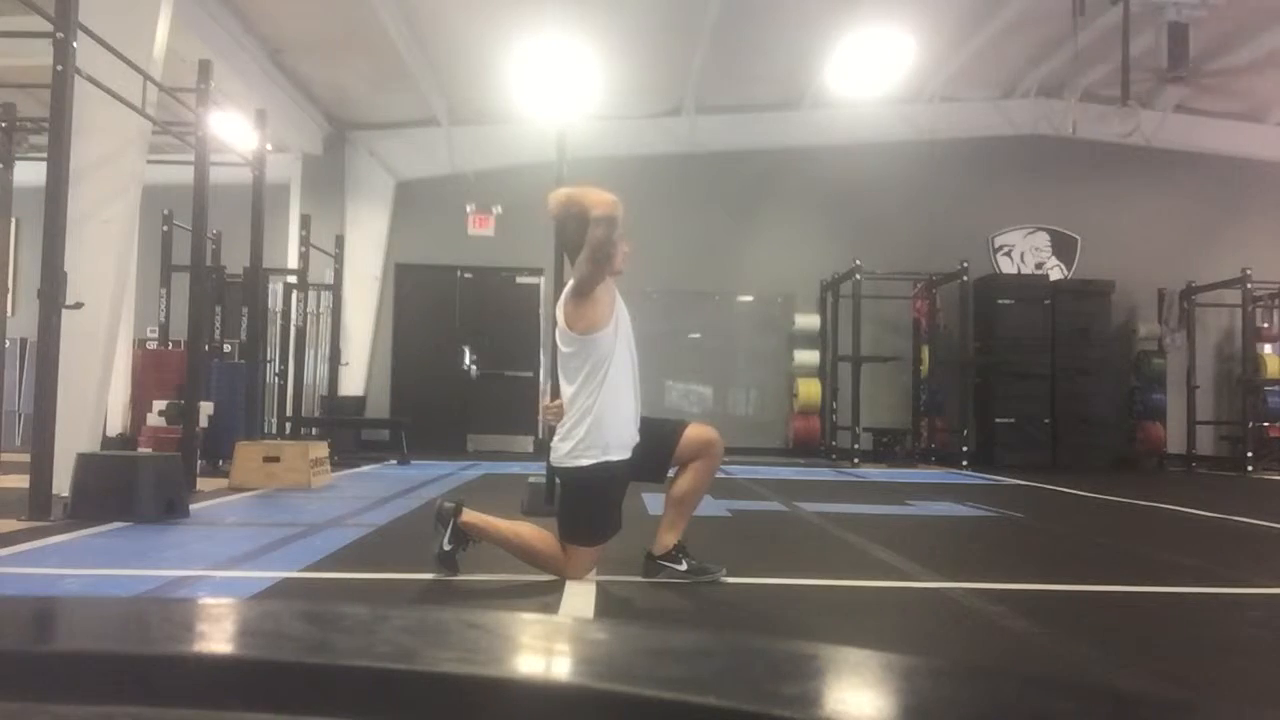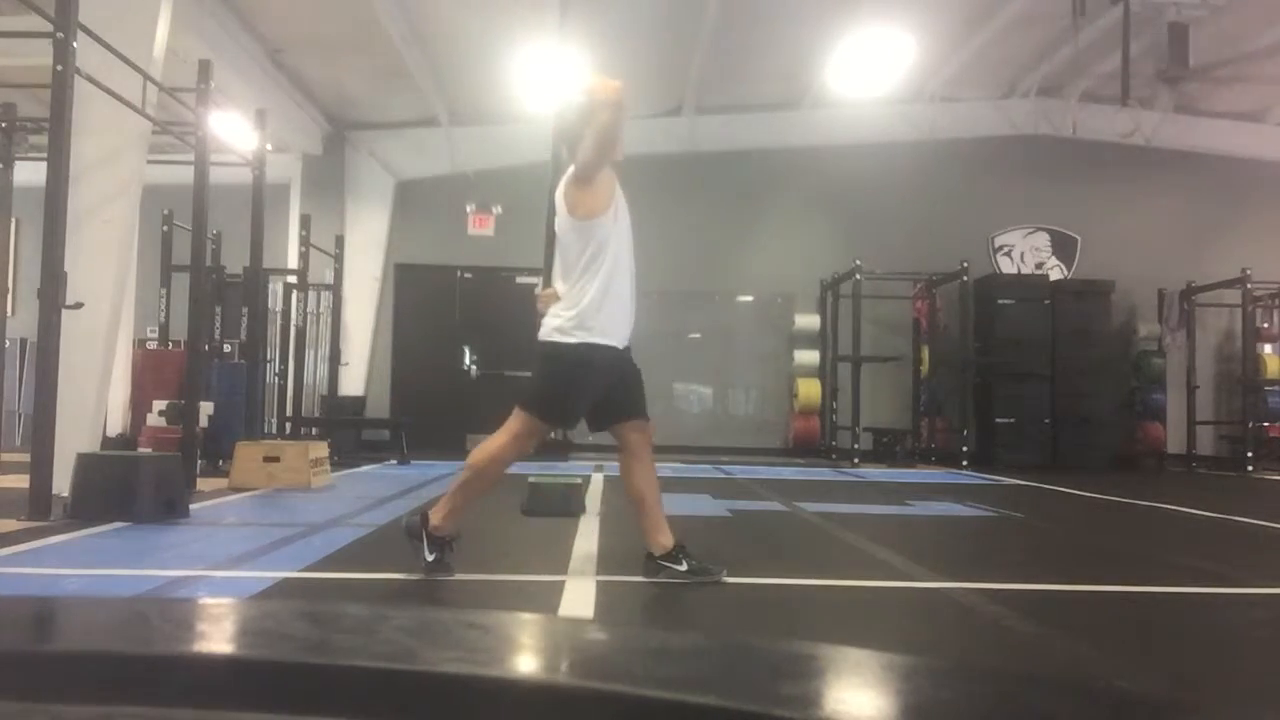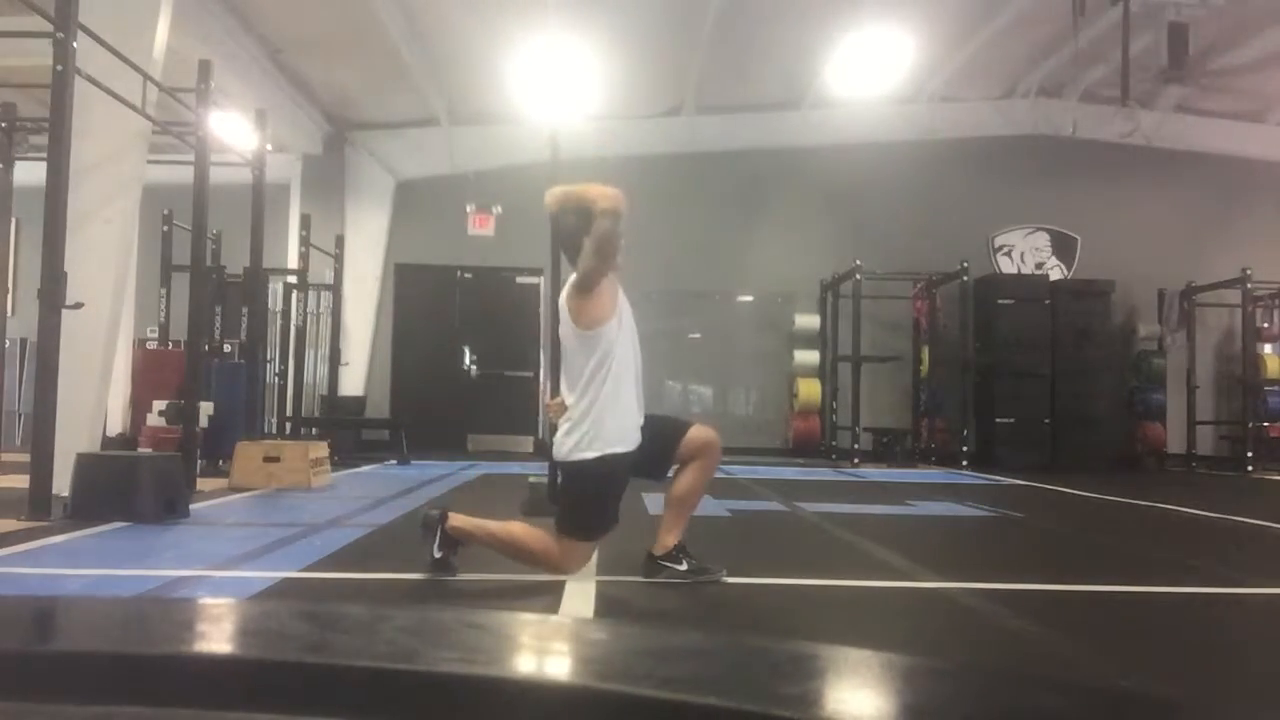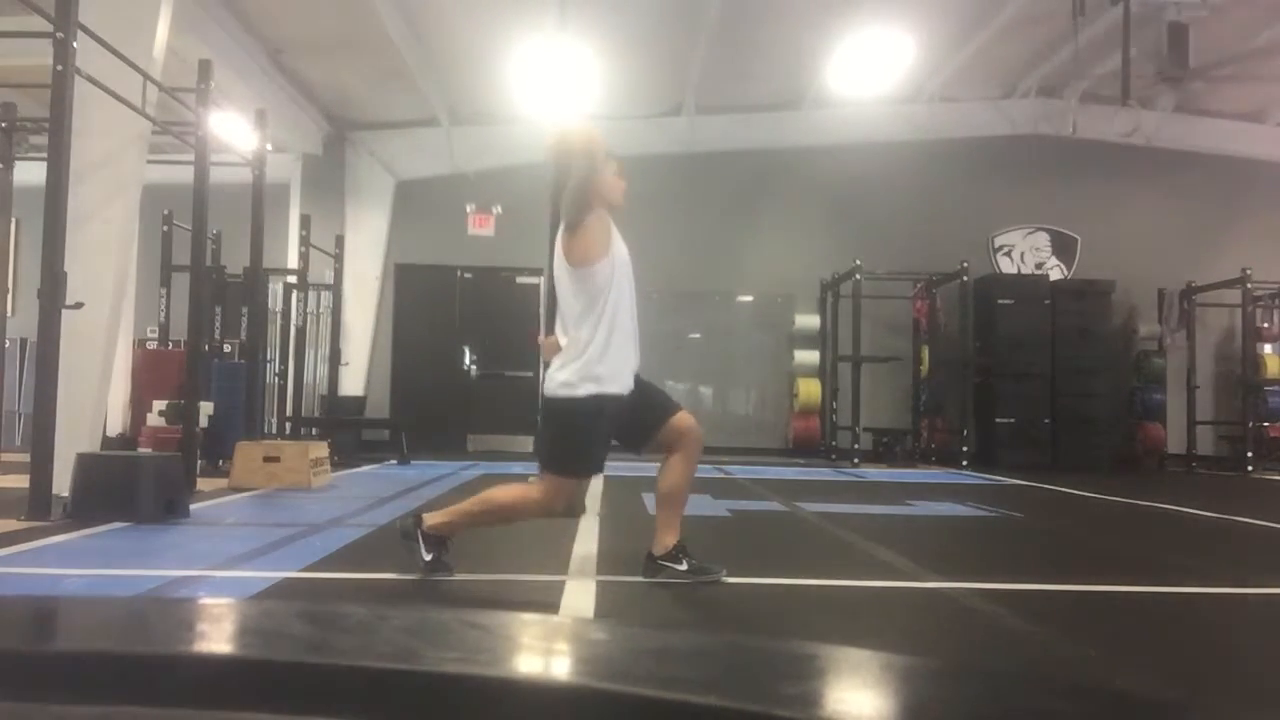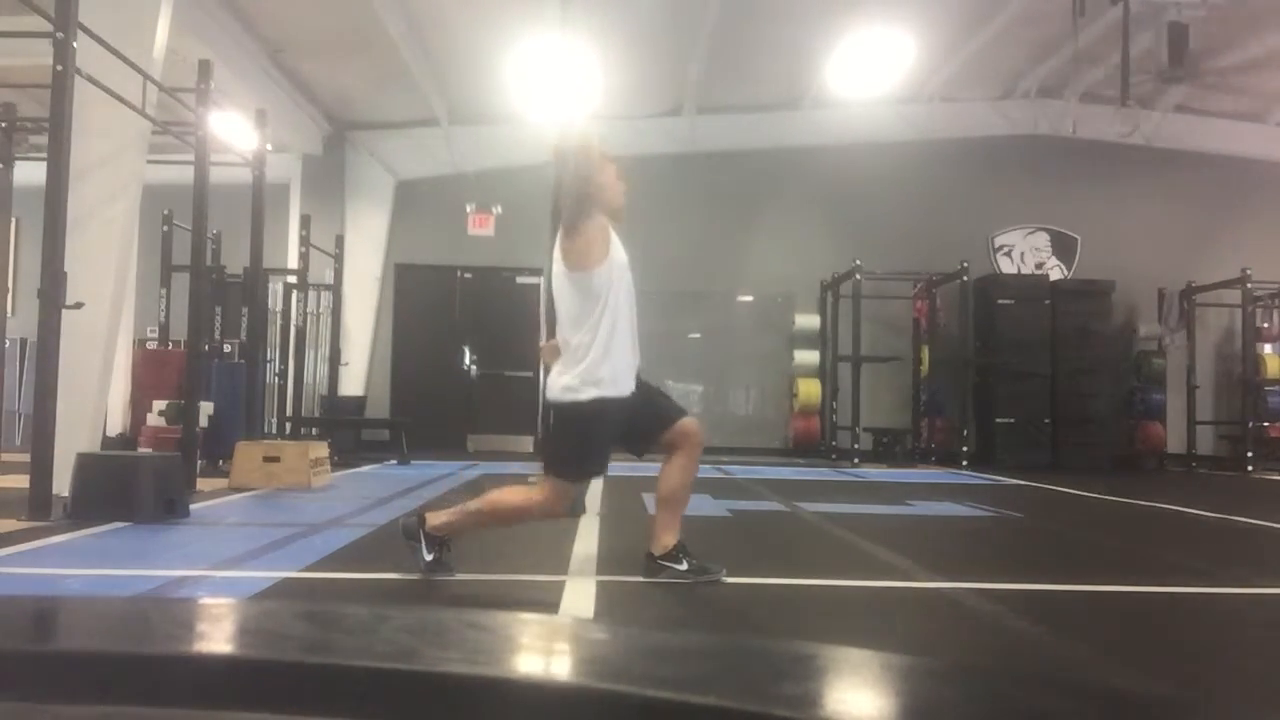
dt=1s
person 1, frame 1
left shoulder: (597, 294)
right shoulder: (587, 292)
right elbow: (607, 210)
right wrist: (567, 200)
left hip: (615, 438)
right hip: (593, 453)
left knee: (708, 444)
right knee: (573, 565)
left ankle: (664, 553)
right ankle: (462, 519)
person 1, frame 2
left shoulder: (594, 184)
right shoulder: (586, 177)
right elbow: (610, 95)
right wrist: (595, 96)
left hip: (604, 342)
right hip: (577, 342)
left knee: (636, 439)
right knee: (519, 436)
left ankle: (665, 554)
right ankle: (436, 524)
person 1, frame 3
left shoulder: (595, 289)
right shoulder: (589, 285)
right elbow: (610, 203)
right wrist: (563, 198)
left hip: (617, 433)
right hip: (596, 446)
left knee: (706, 444)
right knee: (567, 557)
left ankle: (665, 554)
right ankle: (451, 525)
person 1, frame 4
left shoulder: (592, 229)
right shoulder: (585, 222)
right elbow: (584, 157)
right wrist: (580, 151)
left hip: (614, 380)
right hip: (583, 391)
left knee: (685, 434)
right knee: (551, 497)
left ankle: (665, 554)
right ankle: (429, 526)
person 1, frame 5
left shoulder: (593, 235)
right shoulder: (584, 230)
right elbow: (582, 168)
left hip: (614, 385)
right hip: (587, 394)
left knee: (688, 436)
right knee: (552, 499)
left ankle: (664, 554)
right ankle: (432, 526)
